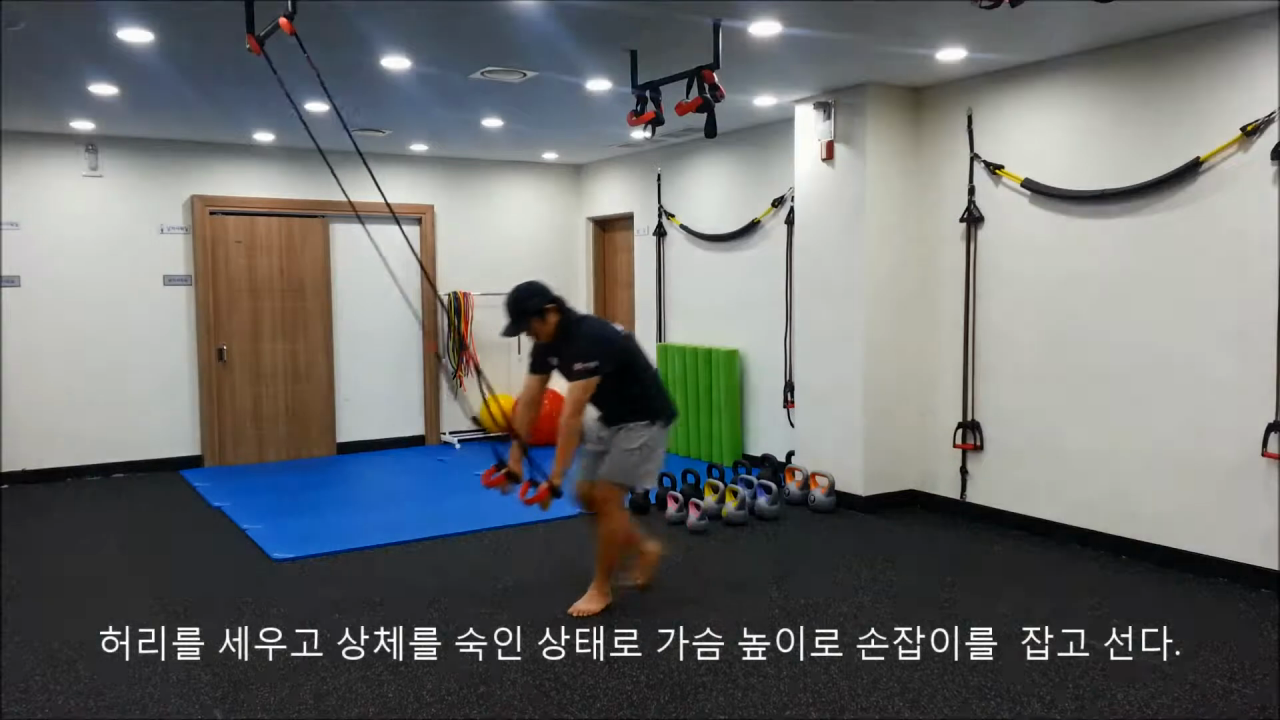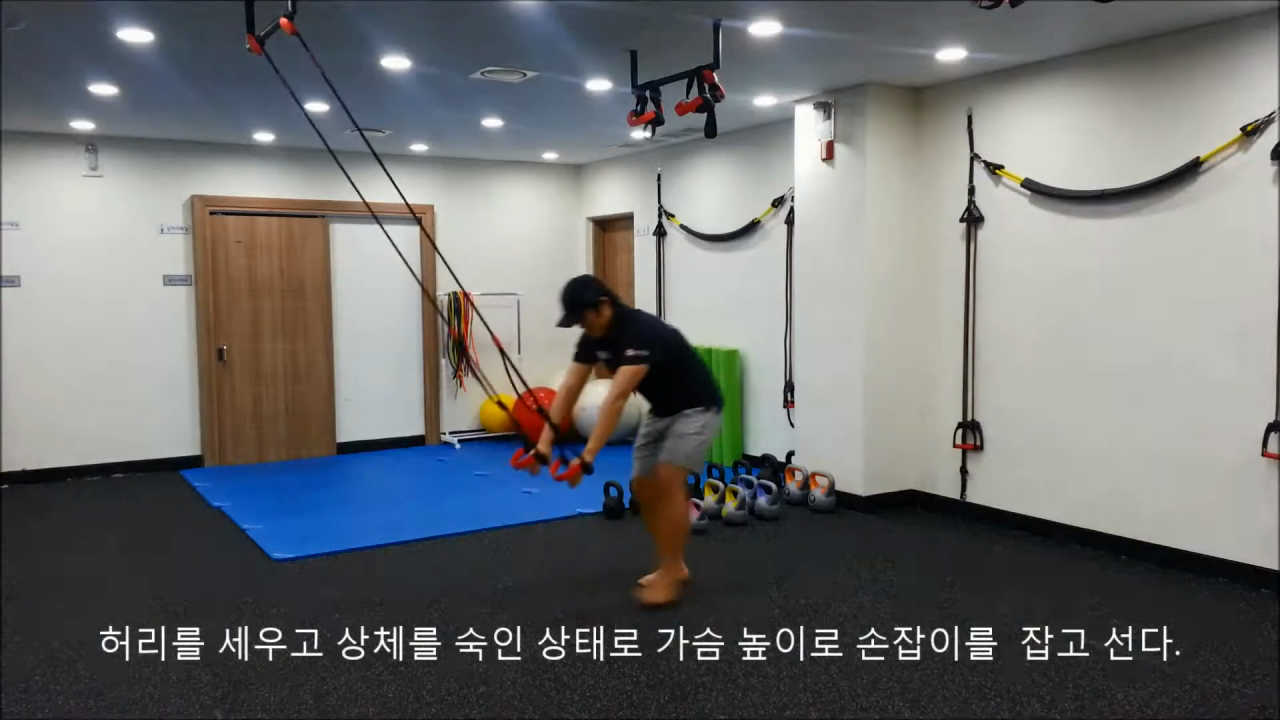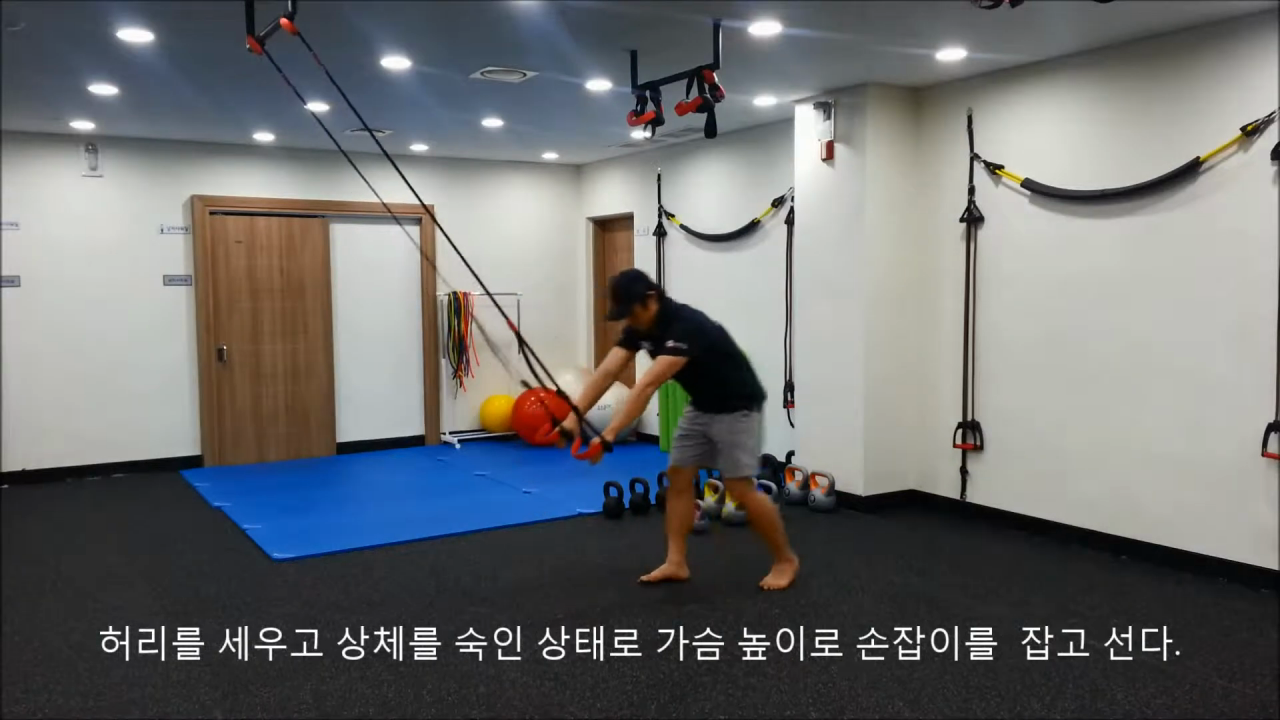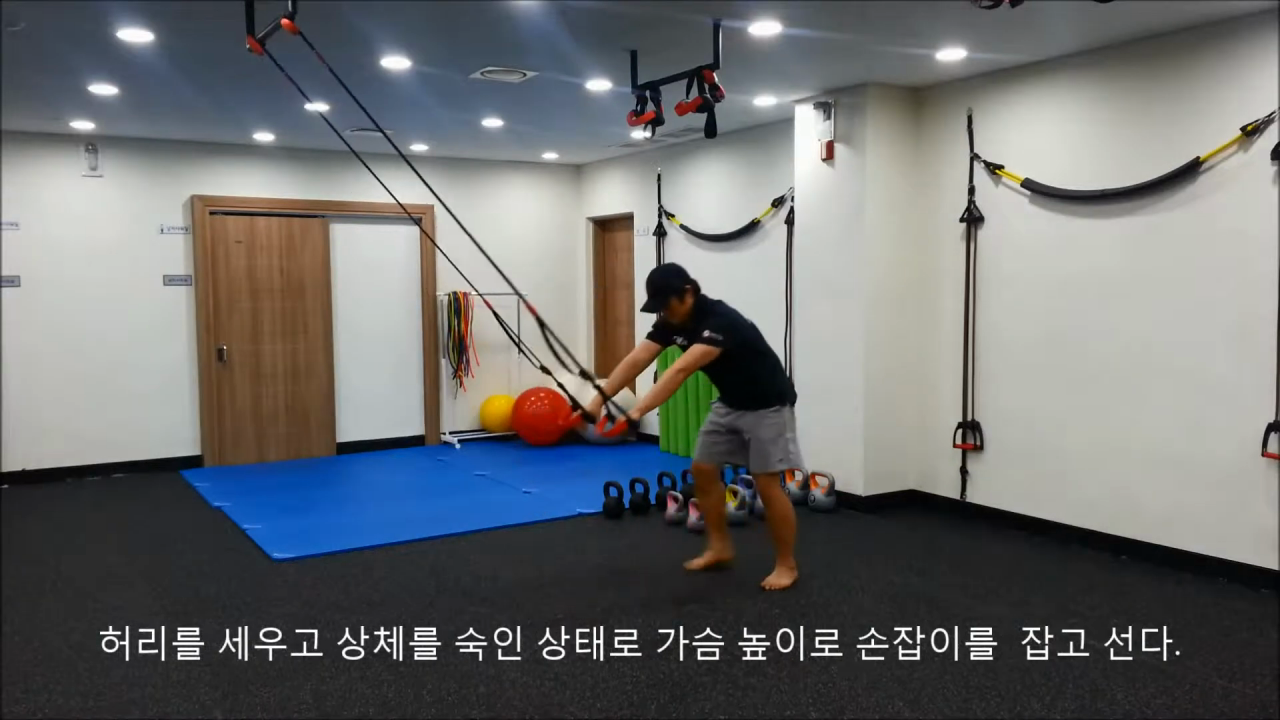
dt=0.3s
person 1, frame 1
left shoulder: (590, 339)
right shoulder: (546, 343)
left elbow: (571, 413)
right elbow: (529, 402)
left wrist: (556, 476)
right wrist: (515, 457)
left hip: (644, 419)
right hip: (610, 418)
left knee: (606, 498)
right knee: (587, 494)
left ankle: (601, 589)
right ankle: (644, 549)
person 1, frame 2
left shoulder: (643, 331)
right shoulder: (594, 337)
left elbow: (617, 397)
right elbow: (569, 389)
left wrist: (589, 454)
right wrist: (545, 440)
left hip: (696, 408)
right hip: (661, 410)
left knee: (669, 482)
right knee: (645, 488)
left ankle: (670, 578)
right ankle: (673, 566)
person 1, frame 3
left shoulder: (687, 326)
right shoulder: (640, 328)
left elbow: (647, 385)
right elbow: (607, 372)
left wrist: (610, 434)
right wrist: (574, 417)
left hip: (738, 408)
right hip: (702, 406)
left knee: (740, 490)
right knee: (678, 478)
left ankle: (785, 559)
right ankle: (676, 562)
person 1, frame 4
left shoulder: (721, 321)
right shoulder: (672, 323)
left elbow: (680, 371)
right elbow: (635, 361)
left wrist: (638, 412)
right wrist: (597, 400)
left hip: (768, 404)
right hip: (730, 403)
left knee: (766, 484)
right knee: (703, 471)
left ankle: (786, 565)
right ankle: (720, 548)
